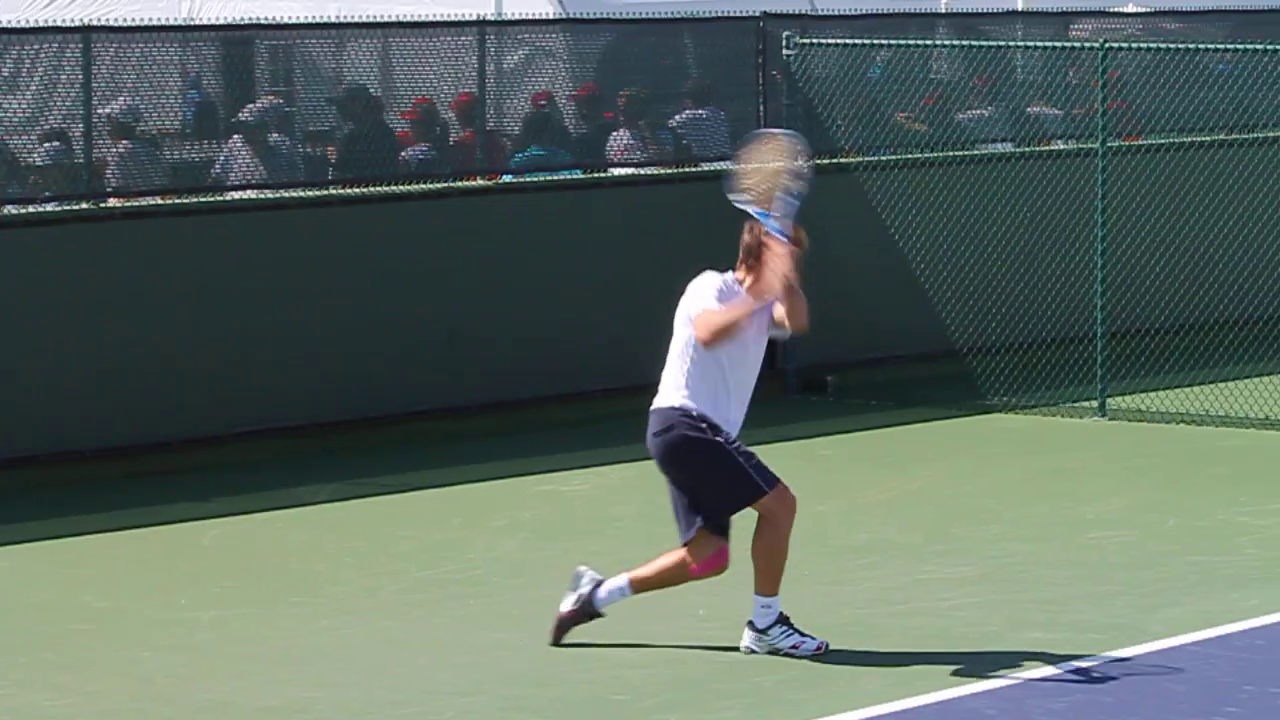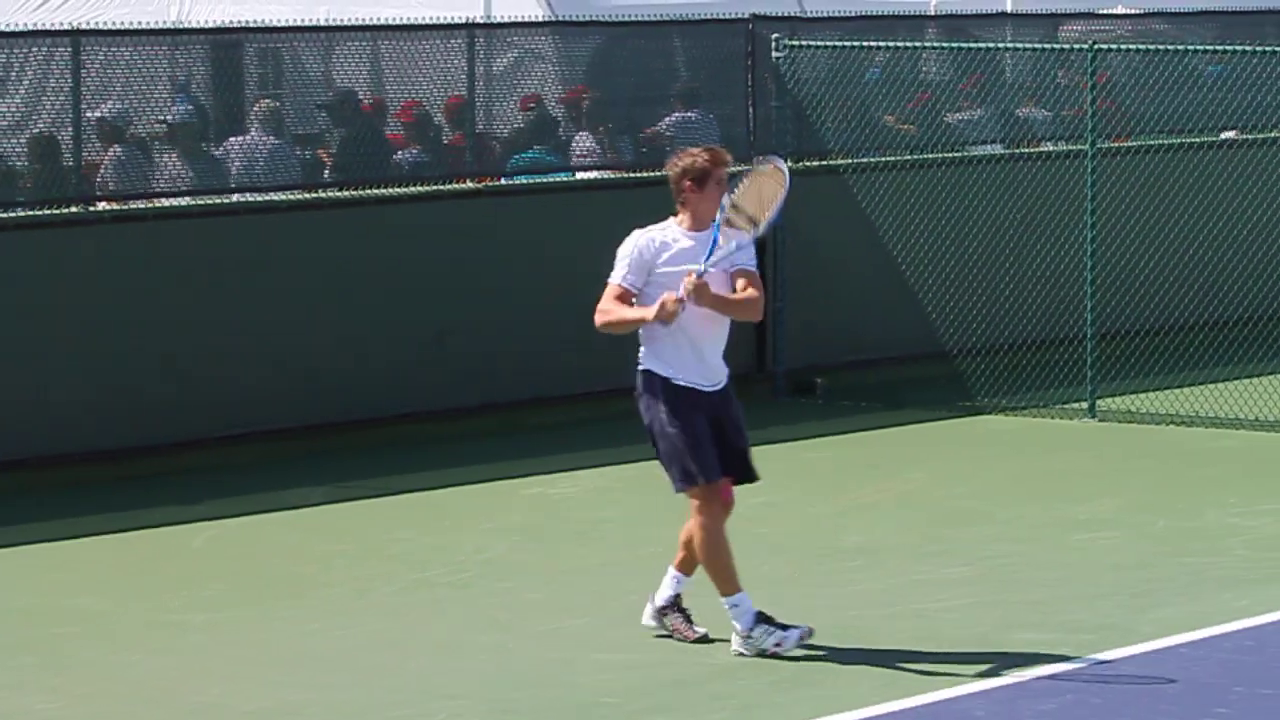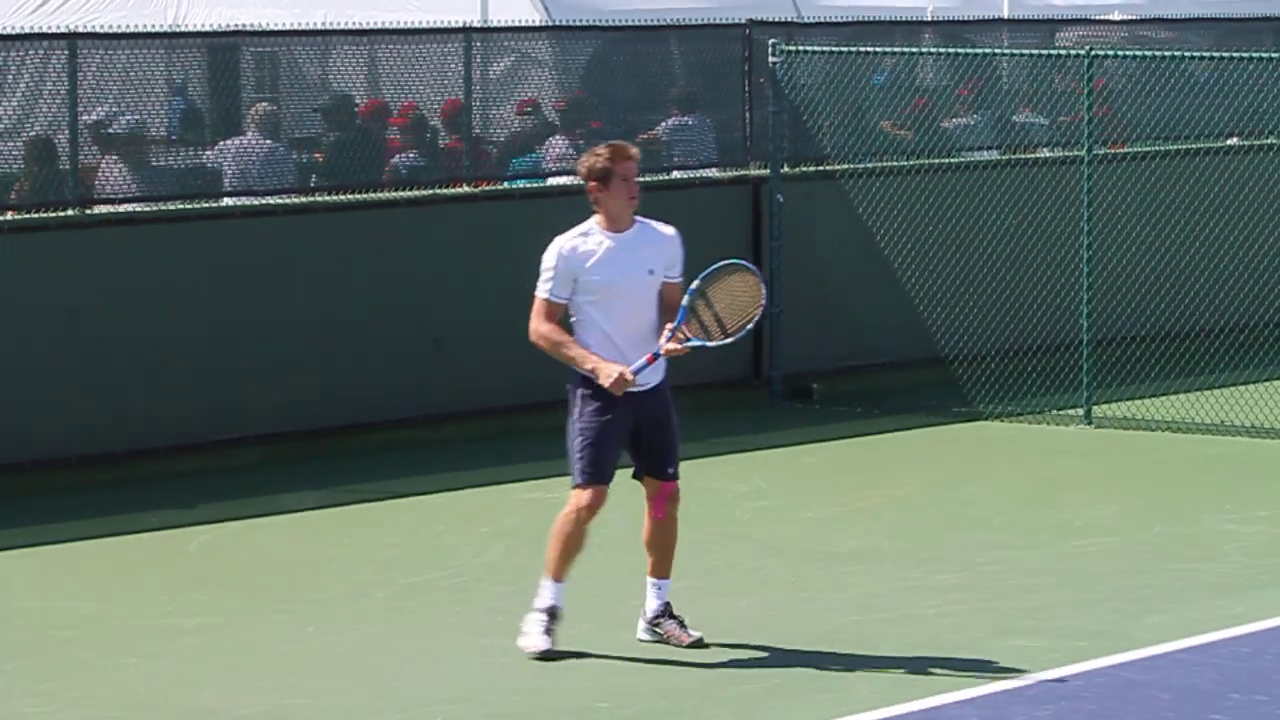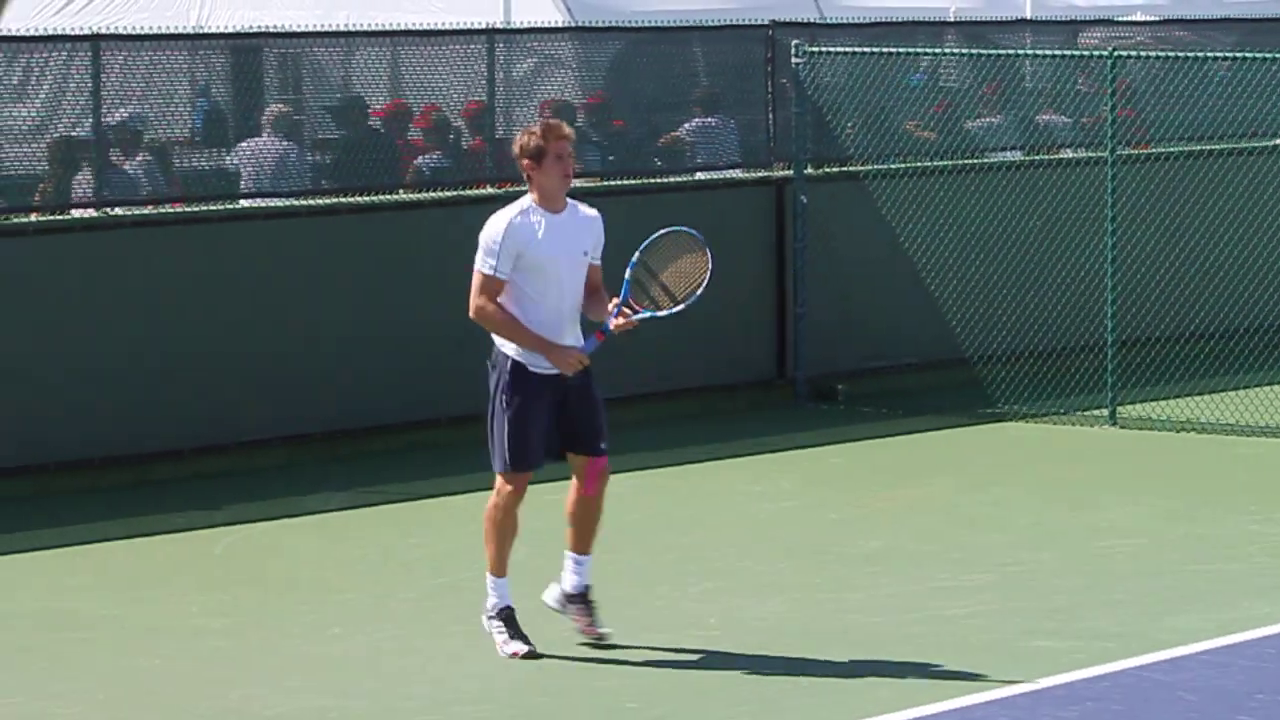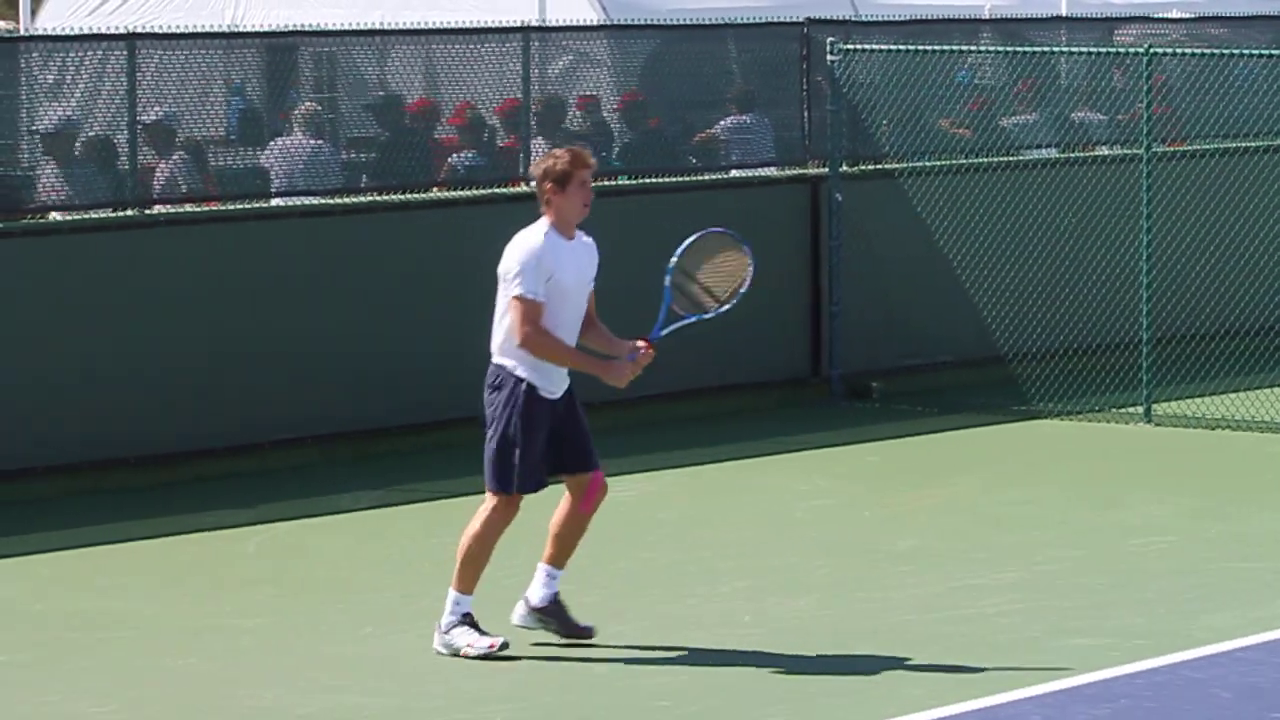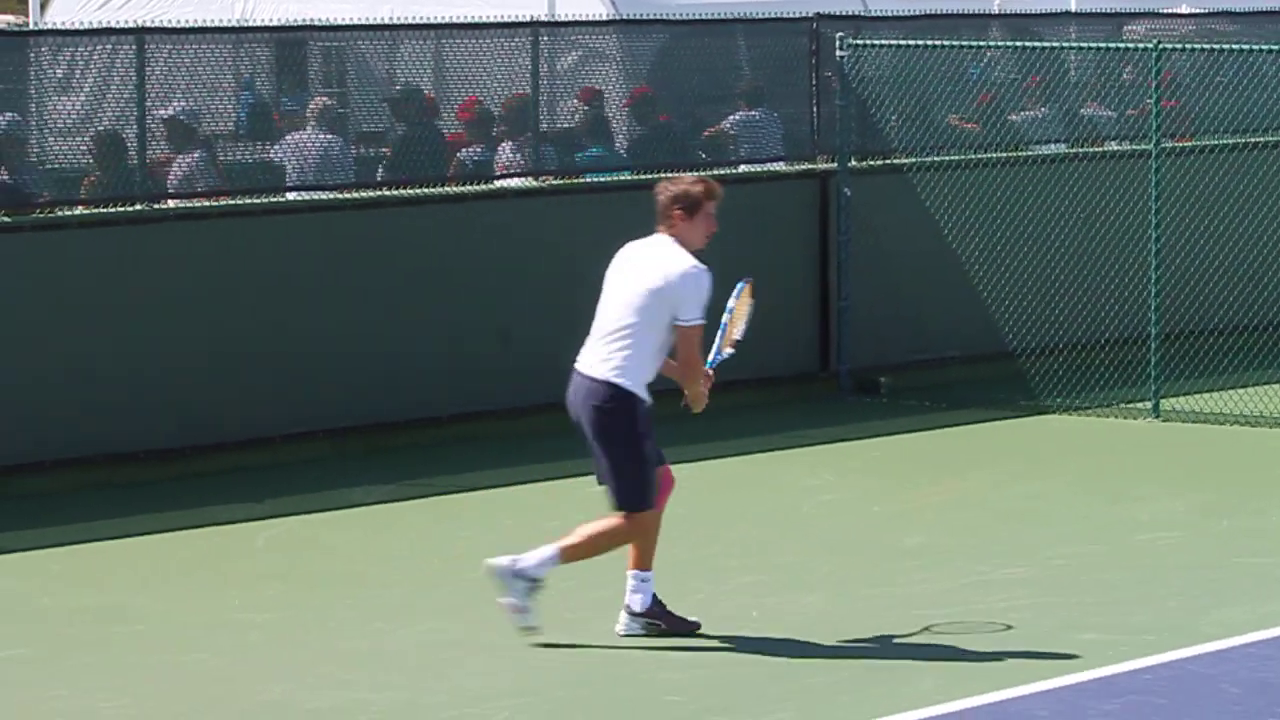
dt=0.4s
person 1, frame 1
left shoulder: (765, 304)
right shoulder: (711, 287)
left elbow: (796, 324)
right elbow: (708, 335)
left wrist: (787, 279)
right wrist: (762, 291)
left hip: (705, 433)
right hip: (684, 426)
left knee: (707, 559)
right knee: (779, 504)
left ankle: (598, 592)
right ankle: (765, 625)
person 1, frame 2
left shoulder: (736, 244)
right shoulder: (645, 244)
left elbow: (752, 306)
right elbow: (606, 315)
left wrist: (710, 299)
right wrist: (650, 312)
left hip: (715, 388)
right hip: (666, 388)
left knee: (720, 501)
right knee: (706, 499)
left ankle: (665, 602)
right ankle: (747, 626)
person 1, frame 3
left shoulder: (665, 239)
right shoulder: (568, 250)
right elbow: (541, 327)
left wrist: (671, 334)
right wrist: (598, 365)
left hip: (651, 387)
right hip: (597, 392)
left knee: (665, 495)
right knee: (587, 499)
left ankle: (657, 611)
right ankle: (545, 607)
person 1, frame 4
left shoulder: (589, 221)
right shoulder: (507, 227)
right elbow: (481, 306)
left wrist: (608, 311)
right wrist: (551, 349)
left hip: (571, 367)
right hip: (521, 369)
left knee: (593, 472)
right knee: (512, 487)
left ankle: (574, 588)
right ankle: (499, 607)
person 1, frame 5
left shoulder: (584, 247)
right shoulder: (529, 250)
left elbow: (584, 323)
right elbow: (532, 334)
left wrist: (623, 350)
right wrist: (606, 368)
left hip: (552, 391)
right hip: (518, 386)
left knee: (590, 486)
right knee: (504, 502)
left ankle: (539, 599)
right ankle: (454, 619)
person 1, frame 6
left shoulder: (632, 252)
right shoulder: (691, 273)
right elbow: (689, 360)
left wrist: (678, 373)
right wrist: (698, 393)
left hip: (601, 388)
right hip: (611, 399)
left knee: (660, 484)
right knee: (634, 521)
left ankle: (641, 605)
right ankle: (524, 567)
